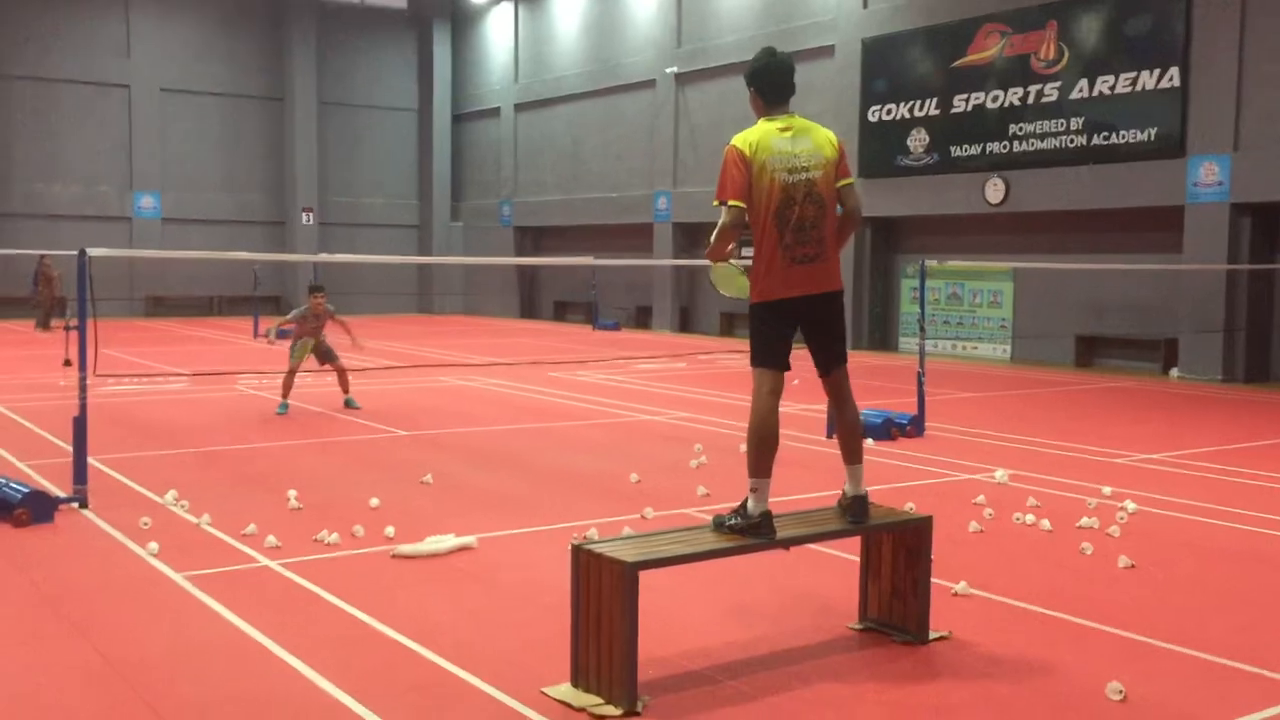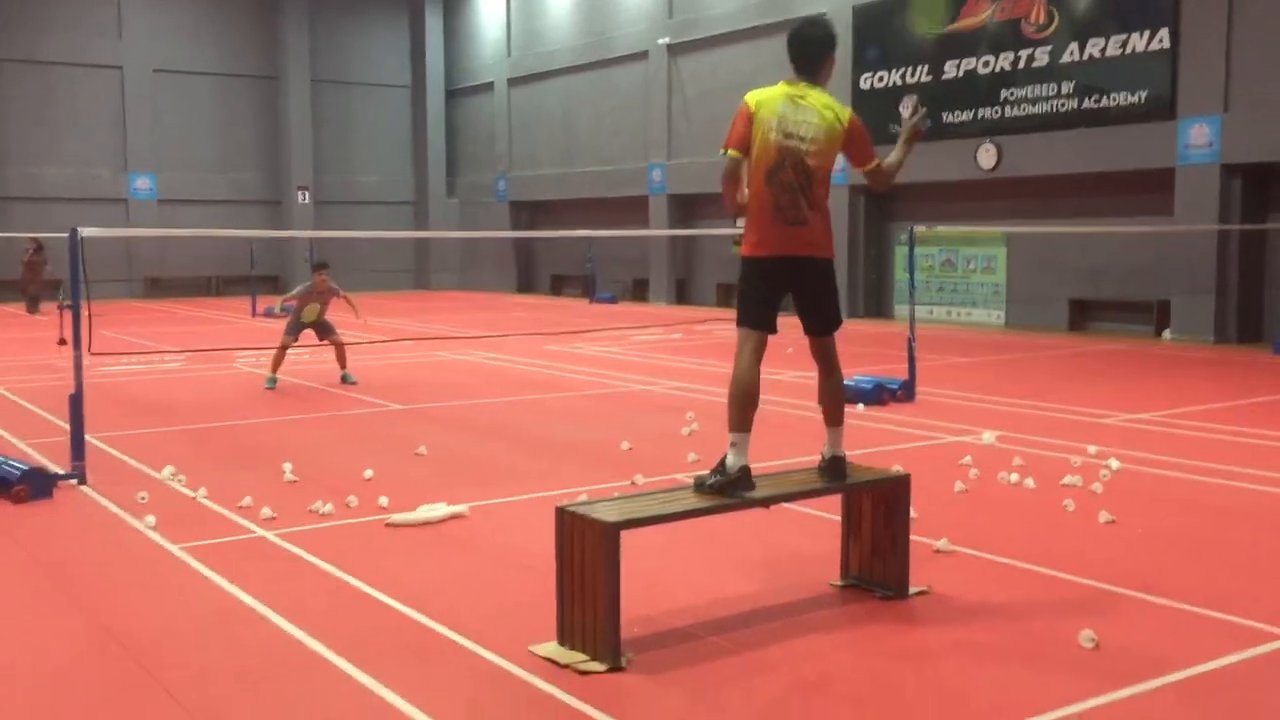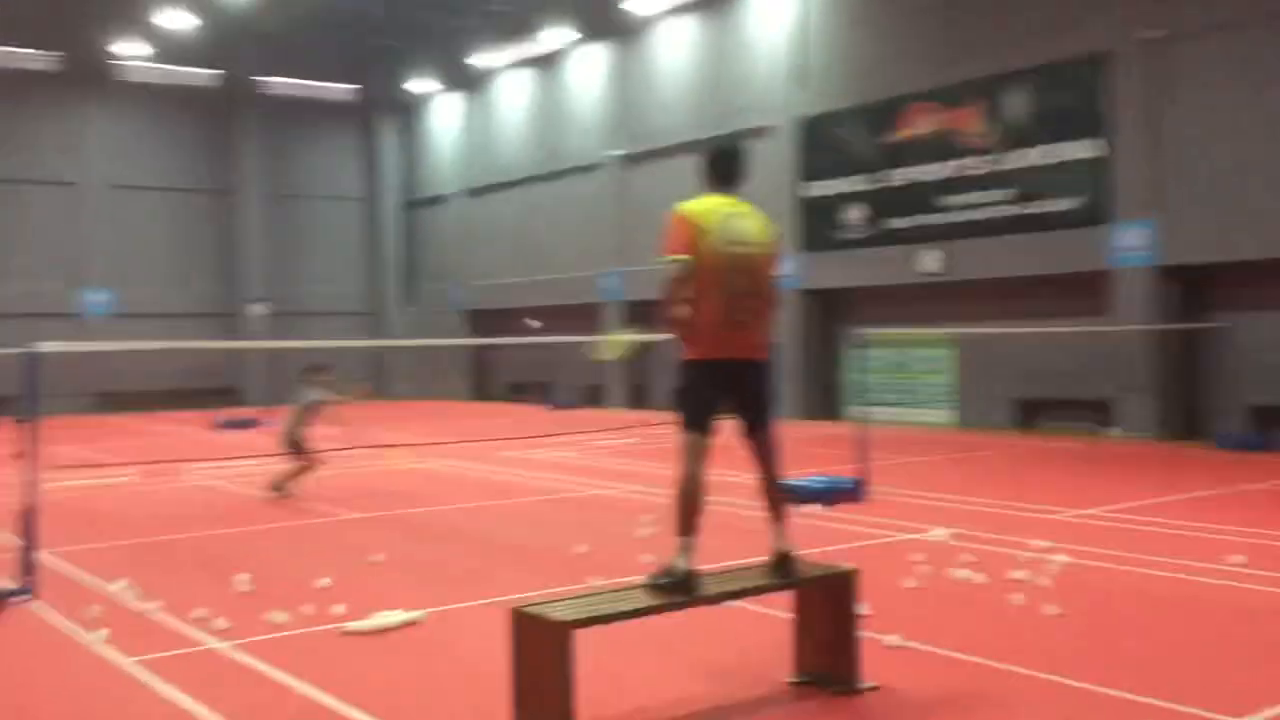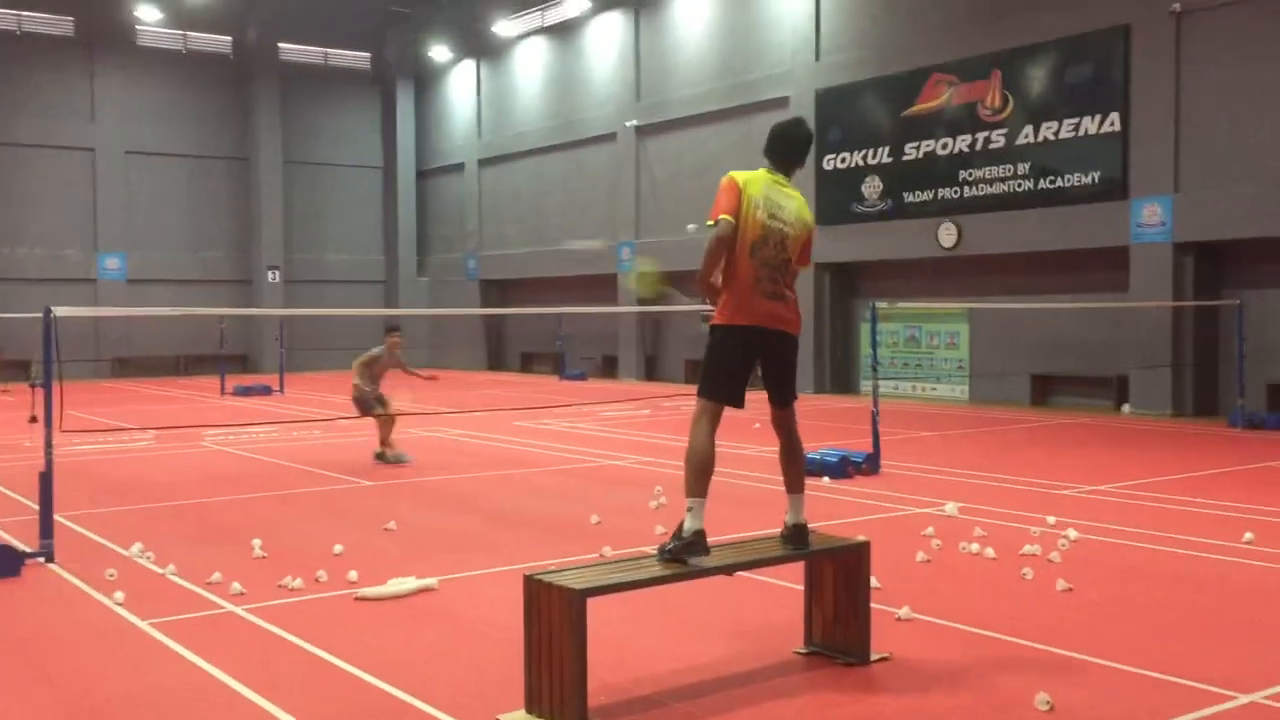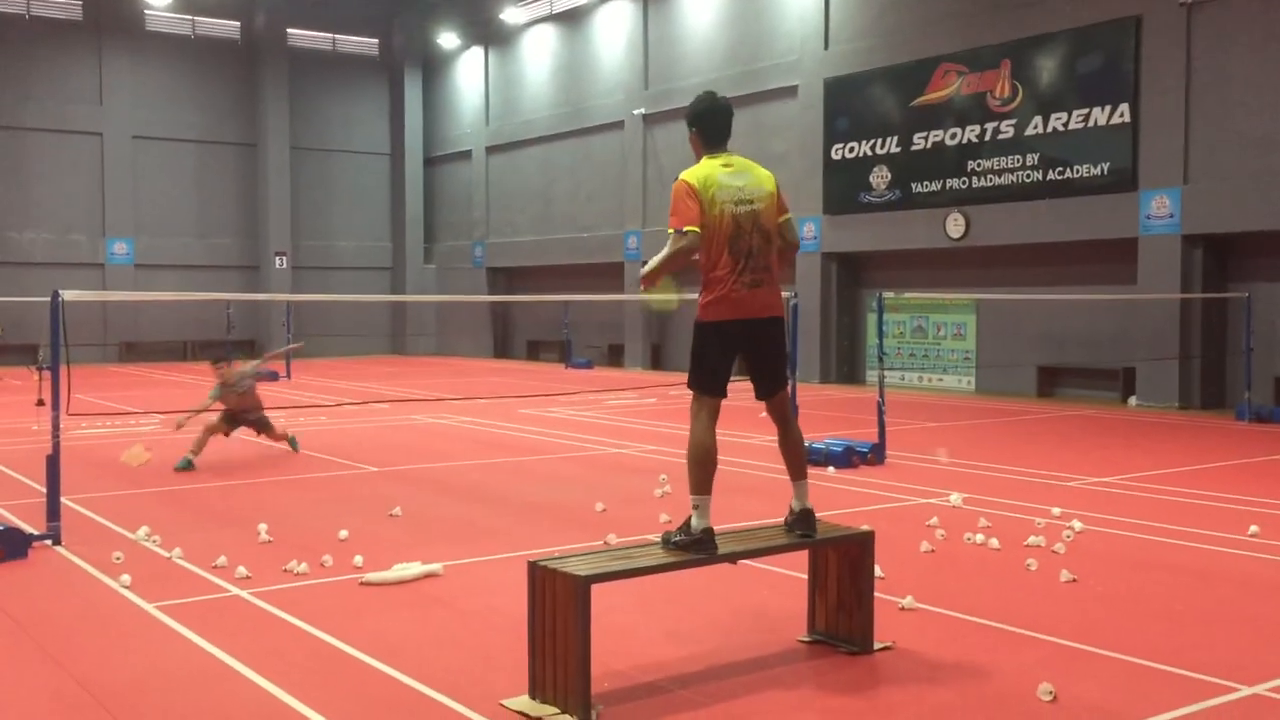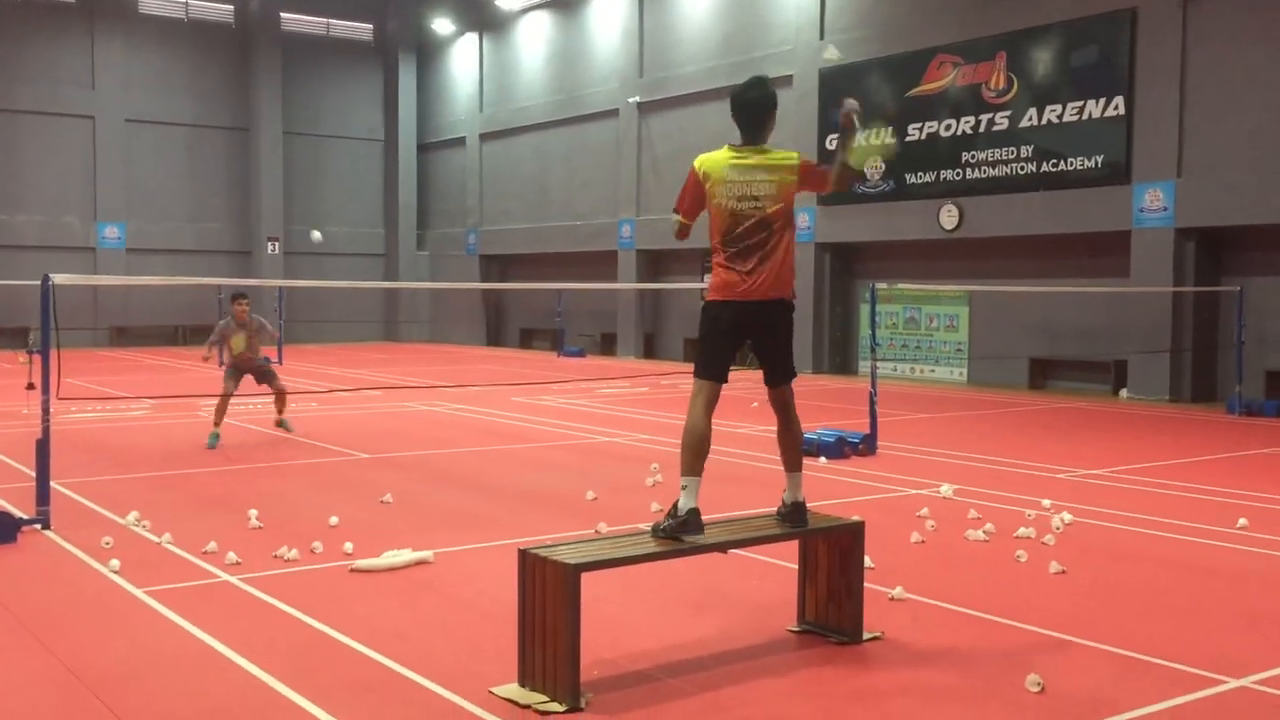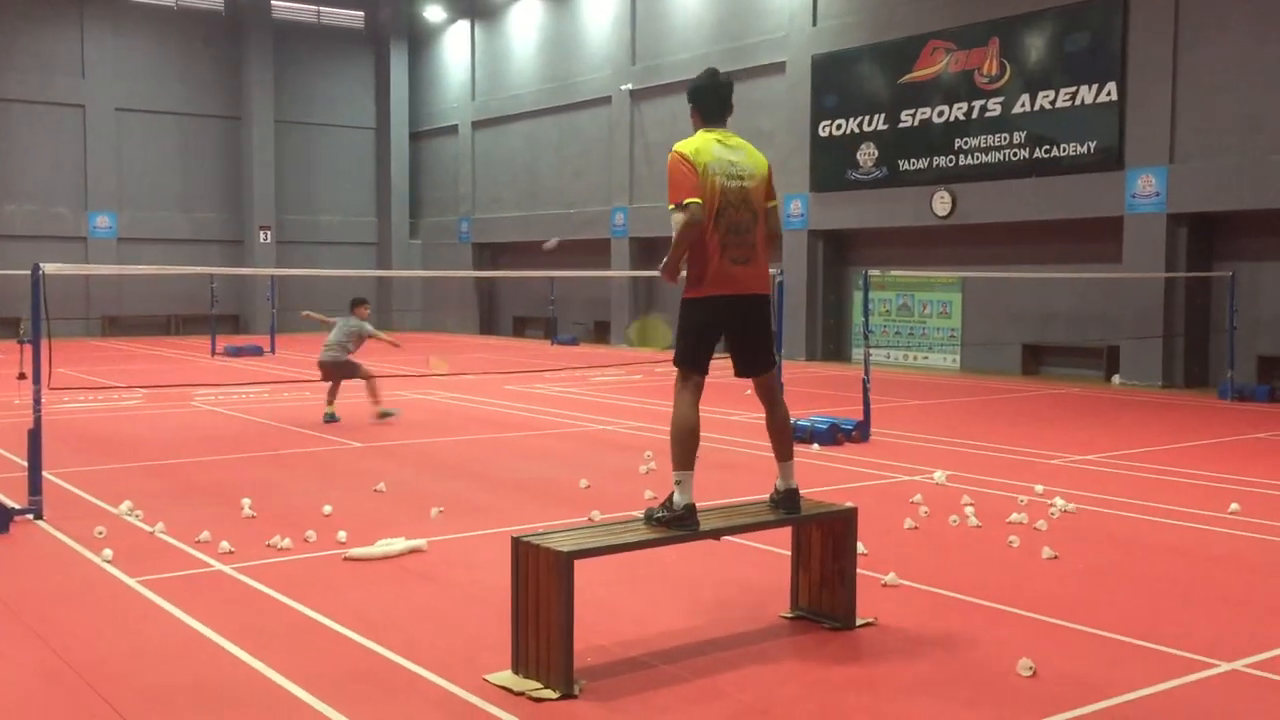
dt=0.7s
person 1, frame 1
left shoulder: (745, 145)
right shoulder: (828, 140)
left elbow: (734, 220)
right elbow: (852, 211)
left wrist: (716, 252)
left hip: (774, 287)
right hip: (826, 284)
left knee: (767, 389)
right knee: (838, 386)
left ankle: (757, 508)
right ankle: (855, 494)
person 1, frame 2
left shoulder: (754, 102)
right shoulder: (840, 116)
left elbow: (731, 169)
right elbow: (879, 176)
left wrist: (735, 203)
right wrist: (906, 141)
left hip: (762, 249)
right hip: (813, 252)
left knee: (749, 350)
right knee: (825, 353)
left ankle: (736, 462)
right ankle: (834, 455)
person 1, frame 3
left shoulder: (691, 212)
right shoulder: (760, 223)
left elbow: (681, 274)
right elbow: (769, 295)
left wrist: (673, 315)
left hip: (706, 349)
right hip: (751, 351)
left knee: (694, 450)
right knee: (763, 449)
left ankle: (683, 564)
right ankle: (781, 549)
person 1, frame 4
left shoulder: (738, 182)
right shoulder: (802, 208)
left elbow: (723, 235)
left wrist: (707, 279)
left hip: (738, 319)
right hip: (783, 325)
left knee: (706, 417)
right knee: (785, 422)
left ankle: (692, 529)
right ankle: (796, 524)
person 1, frame 5
left shoulder: (692, 180)
right shoulder: (763, 176)
left elbow: (687, 244)
right elbow: (791, 243)
left wrist: (651, 271)
left hip: (720, 312)
right hip: (768, 311)
left knee: (704, 412)
right knee: (781, 408)
left ankle: (699, 525)
right ankle: (802, 509)
person 1, frame 6
left shoulder: (706, 167)
right shoulder: (792, 165)
left elbow: (681, 230)
right elbow: (840, 181)
right wrist: (847, 131)
left hip: (724, 299)
right hip: (775, 300)
left knee: (703, 398)
right knee: (783, 402)
left ankle: (686, 508)
right ankle: (794, 502)
person 1, frame 7
left shoulder: (686, 152)
right shoulder: (756, 157)
left elbow: (690, 219)
right elbow: (774, 231)
left wrist: (672, 262)
left hip: (708, 290)
right hip: (755, 290)
left knee: (687, 388)
right knee: (769, 390)
left ankle: (682, 501)
right ankle: (787, 488)
